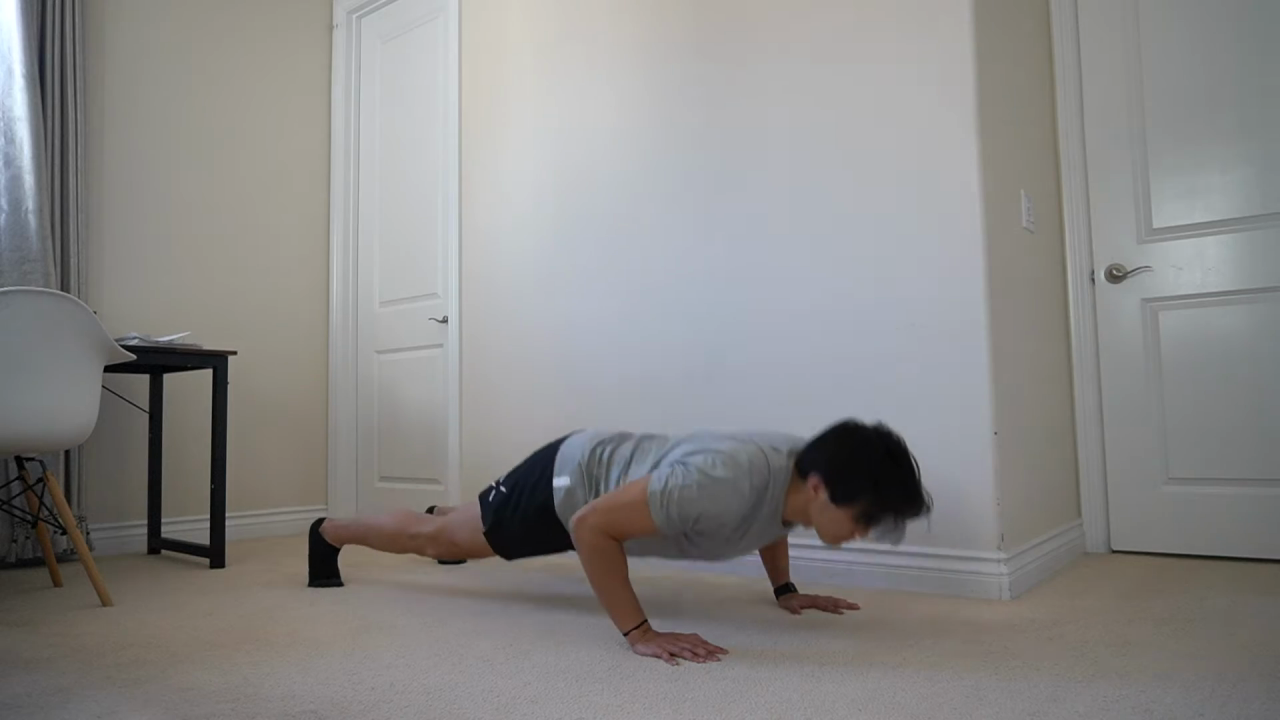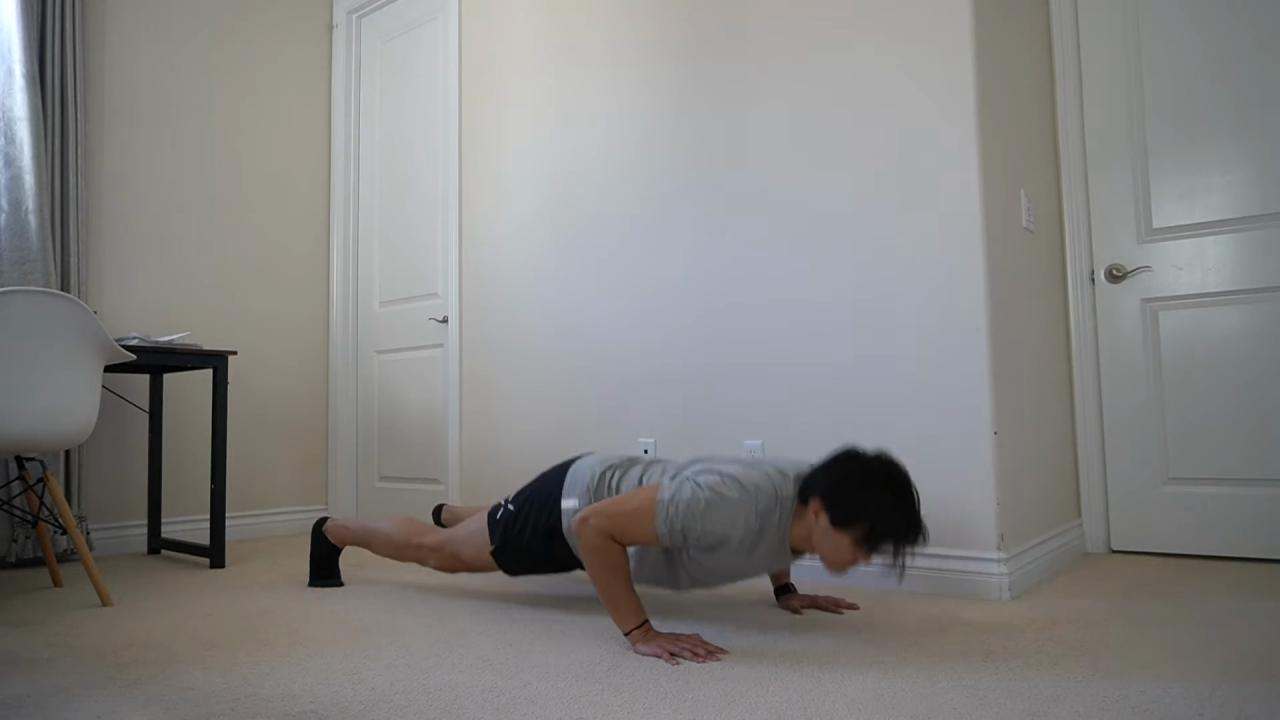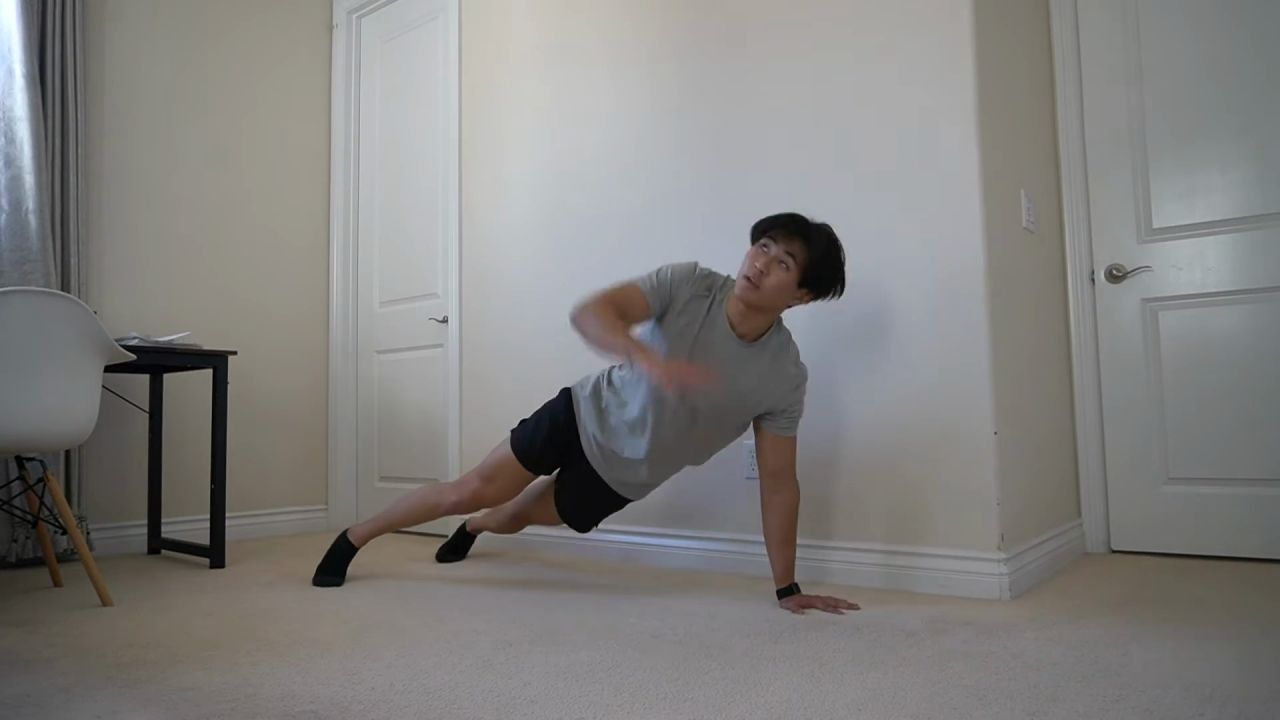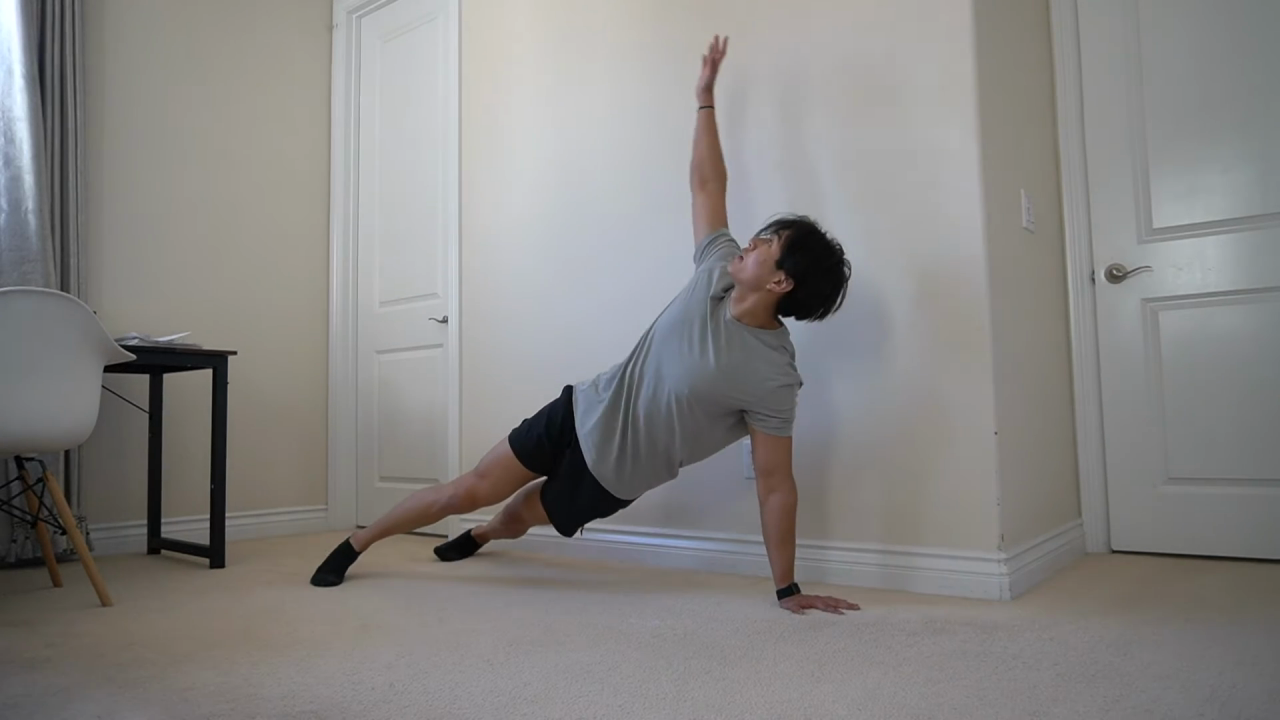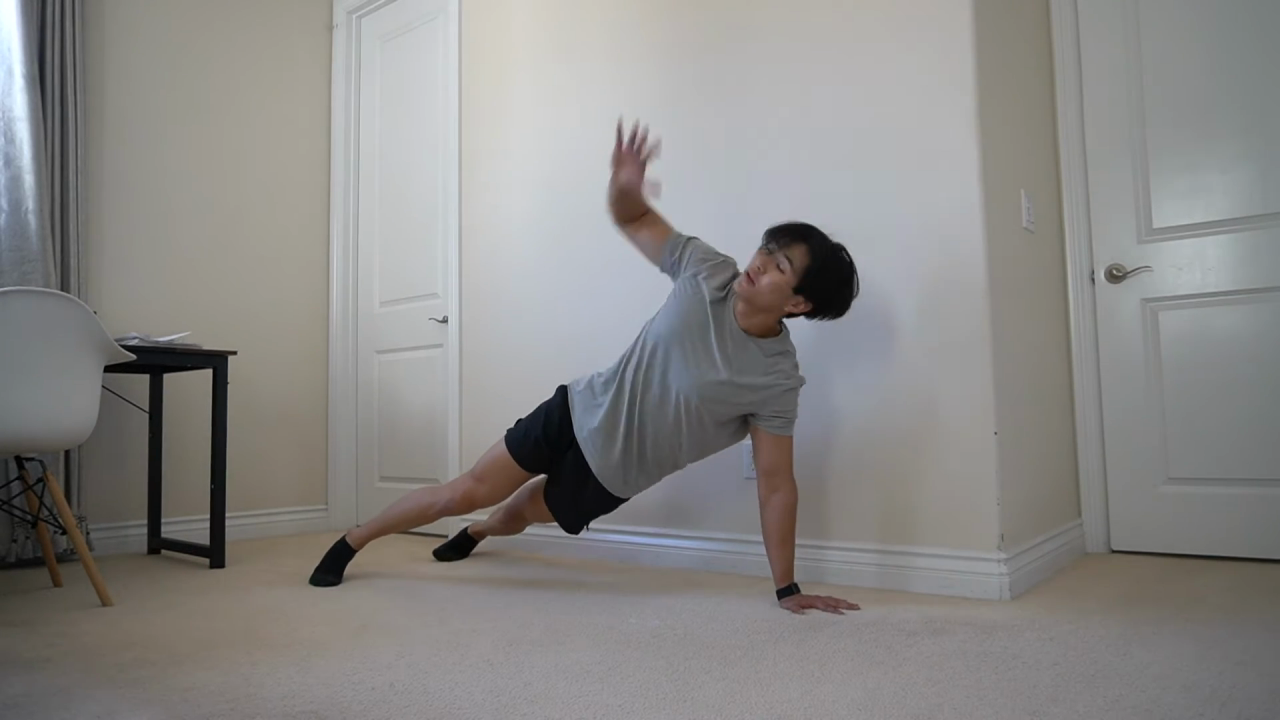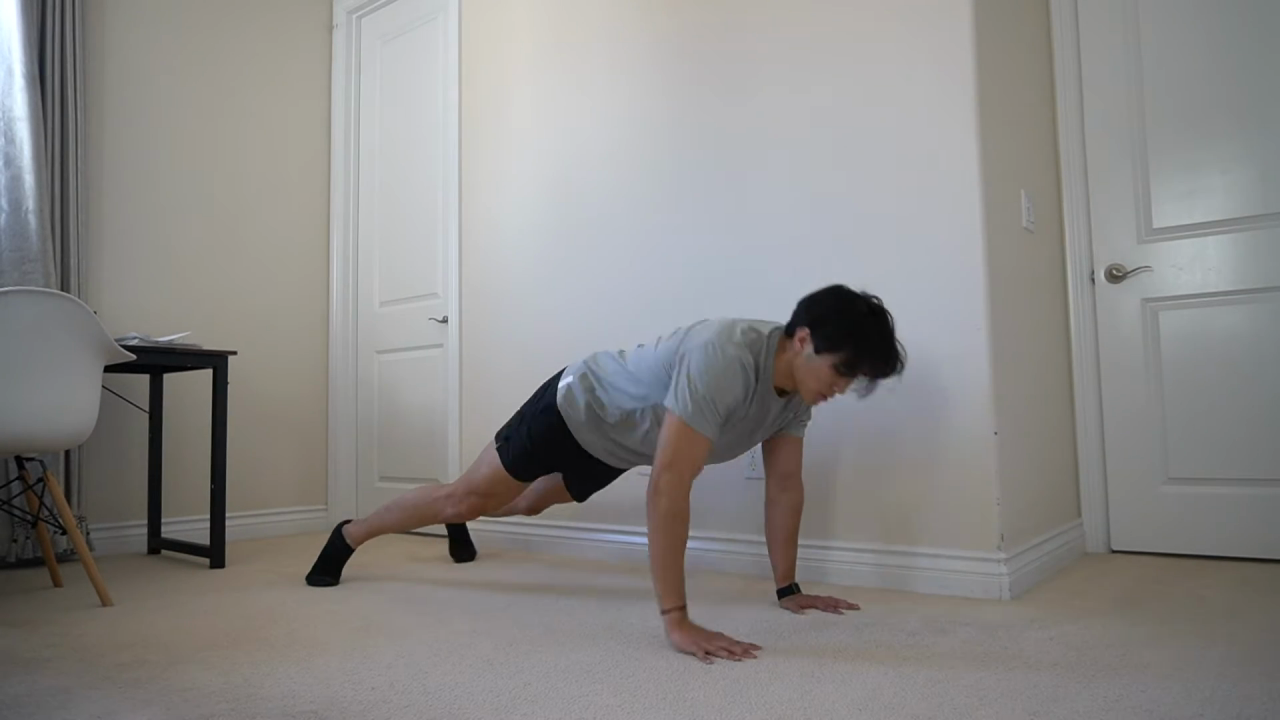
dt=0.5s
person 1, frame 1
left shoulder: (800, 469)
right shoulder: (728, 482)
right elbow: (591, 528)
left wrist: (785, 590)
right wrist: (639, 632)
left hip: (603, 475)
right hip: (569, 483)
right knee: (442, 542)
left ankle: (444, 509)
right ankle: (329, 533)
person 1, frame 2
left shoulder: (810, 494)
right shoulder: (733, 506)
right elbow: (593, 527)
left wrist: (786, 588)
right wrist: (639, 628)
left hip: (615, 497)
right hip: (577, 503)
right knee: (450, 554)
left ankle: (450, 514)
right ankle: (334, 531)
person 1, frame 3
left shoulder: (785, 376)
right shoulder: (689, 285)
left elbow: (780, 483)
right elbow: (589, 311)
left wrist: (787, 589)
right wrist: (648, 356)
left hip: (623, 474)
right hip: (587, 416)
left knee: (520, 515)
right knee: (472, 491)
left ankle: (474, 531)
right ankle: (353, 538)
person 1, frame 4
left shoulder: (772, 378)
right shoulder: (720, 274)
left elbow: (775, 486)
right elbow: (706, 184)
left wrist: (788, 590)
right wrist: (705, 96)
left hip: (611, 476)
right hip: (580, 413)
left knee: (520, 516)
right knee: (466, 492)
left ankle: (477, 539)
right ankle: (355, 544)
person 1, frame 5
left shoulder: (777, 379)
right shoulder: (713, 278)
left elbow: (777, 485)
right elbow: (632, 220)
left wrist: (787, 589)
right wrist: (625, 184)
left hip: (611, 476)
right hip: (579, 414)
left knee: (516, 517)
right knee: (463, 493)
left ankle: (474, 535)
right ankle: (350, 541)
person 1, frame 6
left shoulder: (794, 378)
right shoulder: (727, 360)
left elbow: (785, 483)
right elbow: (668, 488)
left wrist: (787, 587)
right wrist: (675, 619)
left hip: (611, 437)
right hip: (577, 406)
left knee: (531, 502)
right knee: (468, 495)
left ankle: (456, 530)
right ankle: (349, 534)
